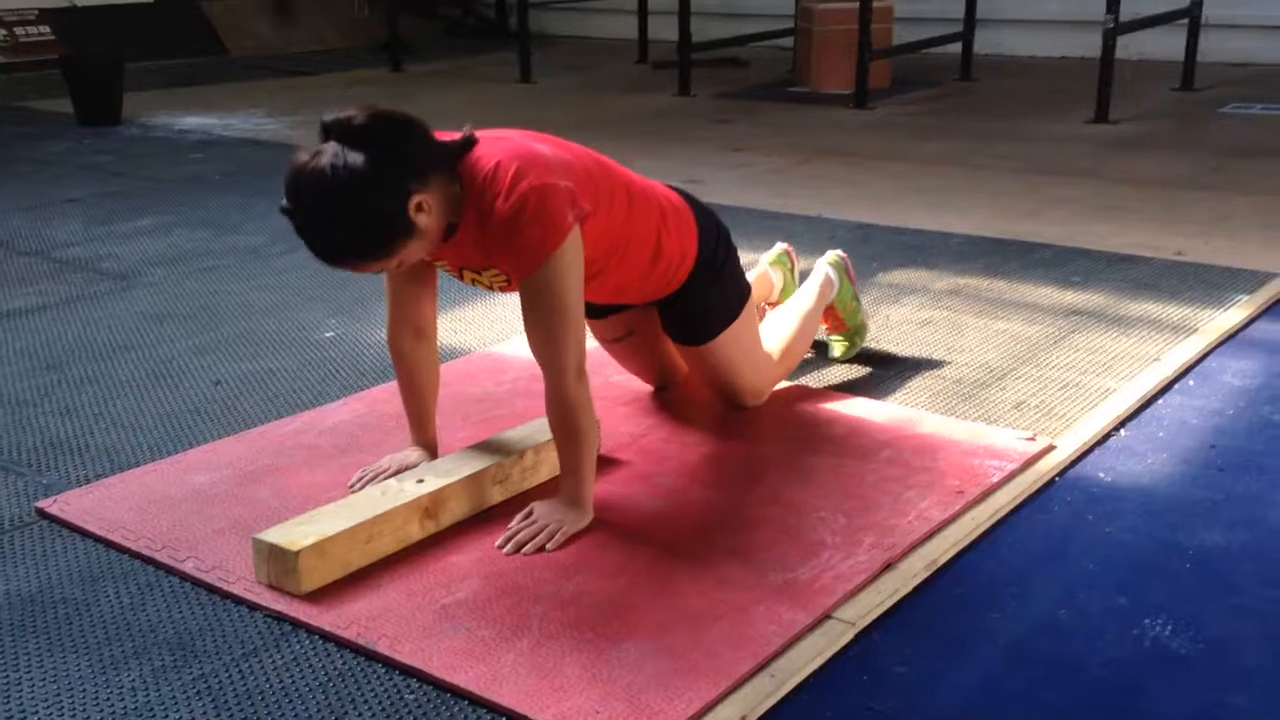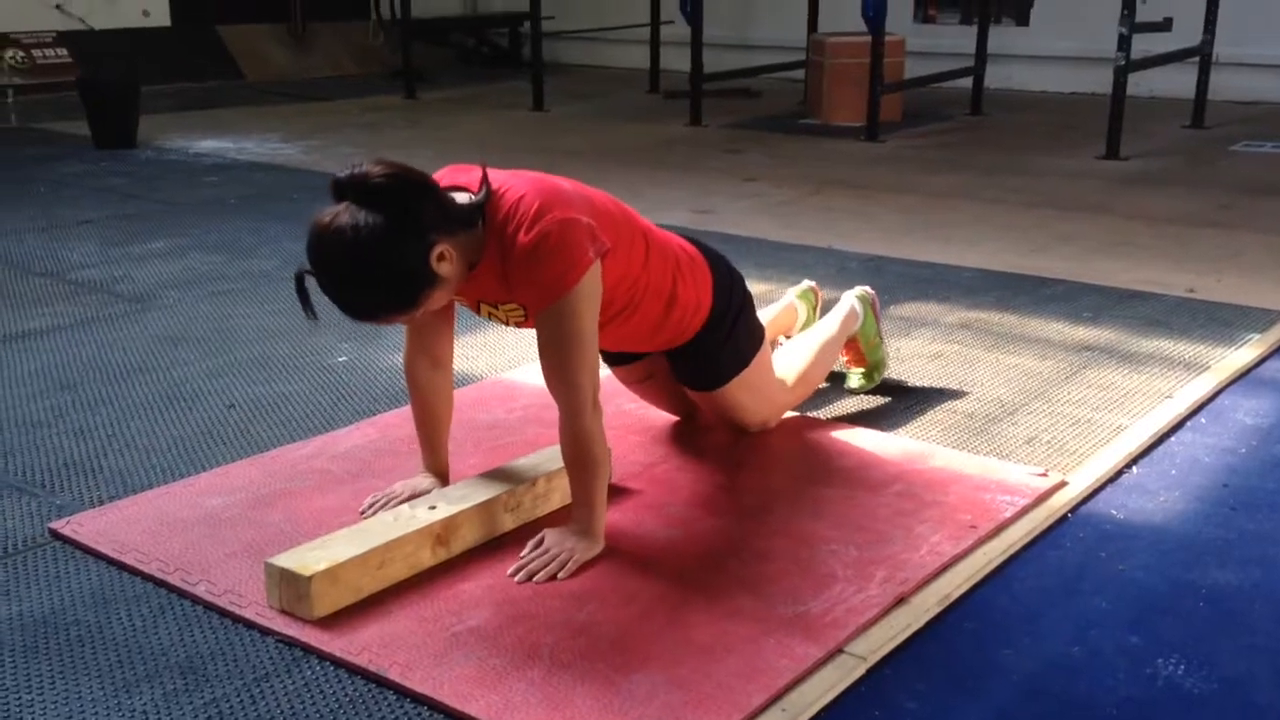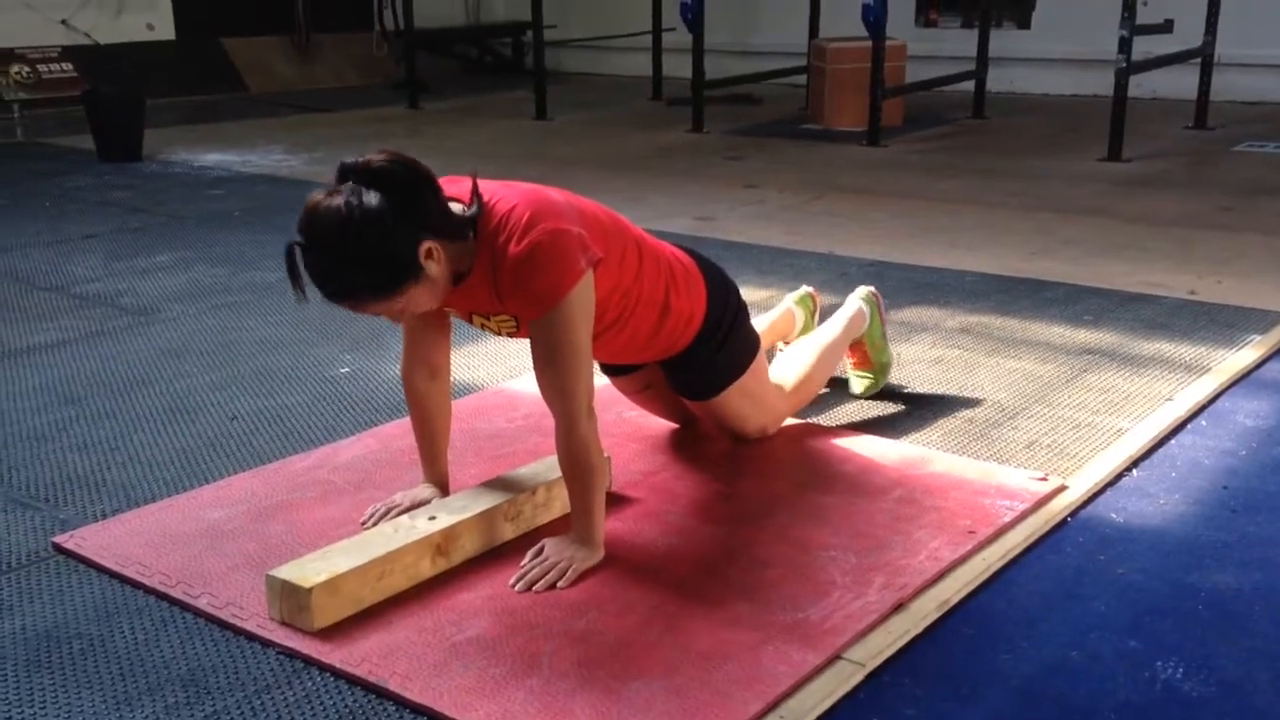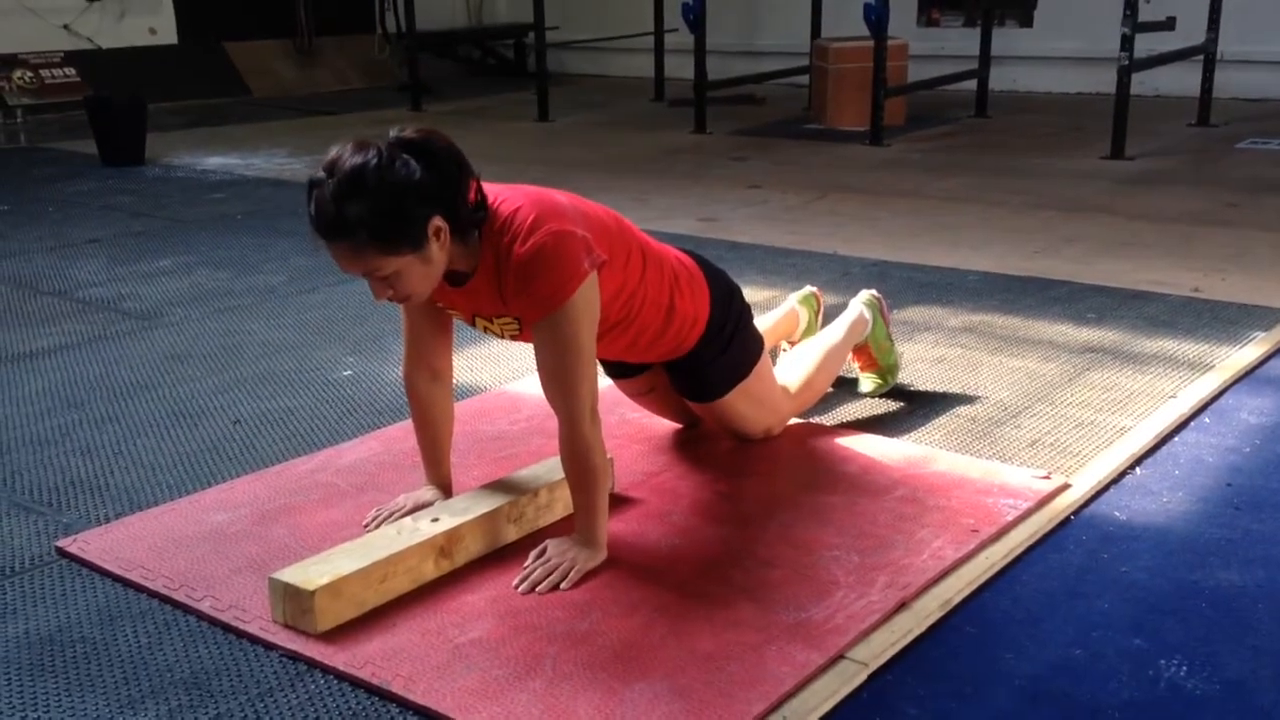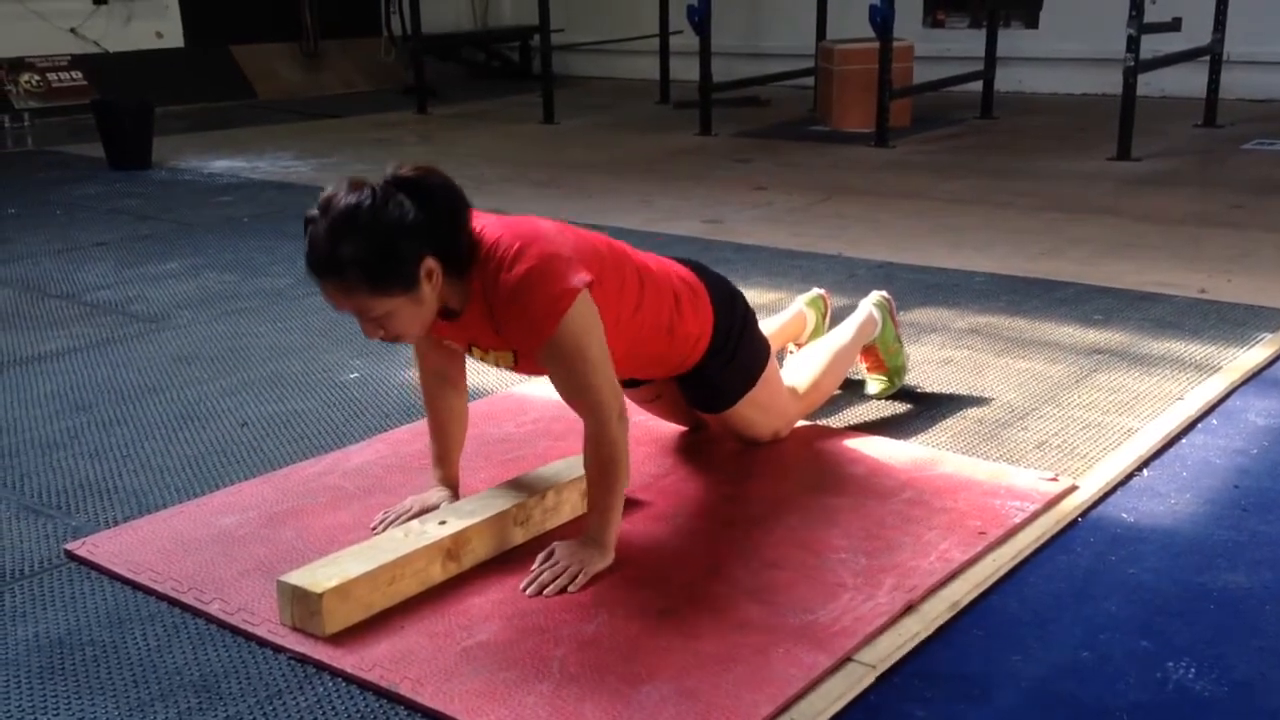
dt=1s
person 1, frame 1
left shoulder: (523, 202)
right shoulder: (407, 186)
left elbow: (564, 370)
right elbow: (409, 333)
left wrist: (576, 498)
right wrist: (422, 444)
left hip: (681, 251)
right hip: (611, 259)
left knee: (747, 387)
right knee: (668, 378)
left ankle: (827, 281)
right ankle: (770, 275)
person 1, frame 2
left shoulder: (545, 239)
right shoulder: (427, 220)
left elbow: (578, 403)
right elbow: (426, 361)
left wrist: (586, 530)
right wrist: (433, 471)
left hip: (695, 300)
right hip: (629, 311)
left knee: (760, 412)
right knee: (696, 410)
left ankle: (850, 314)
right ankle: (794, 309)
person 1, frame 3
left shoulder: (535, 250)
right shoulder: (422, 228)
left elbow: (573, 414)
right elbow: (423, 372)
left wrist: (586, 538)
right wrist: (433, 483)
left hip: (688, 308)
right hip: (626, 323)
left knee: (761, 418)
right knee: (696, 419)
left ankle: (856, 317)
right ankle: (792, 313)
person 1, frame 4
left shoulder: (540, 250)
right shoulder: (424, 244)
left elbow: (577, 415)
right elbow: (426, 372)
left wrist: (590, 539)
right wrist: (437, 484)
left hip: (691, 313)
right hip: (626, 327)
left knee: (767, 417)
right knee: (696, 418)
left ankle: (860, 319)
right ankle: (796, 313)
person 1, frame 5
left shoulder: (531, 284)
right shoulder: (426, 273)
left elbow: (605, 419)
right elbow: (442, 380)
left wrist: (598, 542)
right wrist: (444, 484)
left hip: (699, 325)
right hip: (632, 332)
left knee: (776, 419)
right knee: (701, 420)
left ankle: (868, 321)
right ankle: (804, 314)
